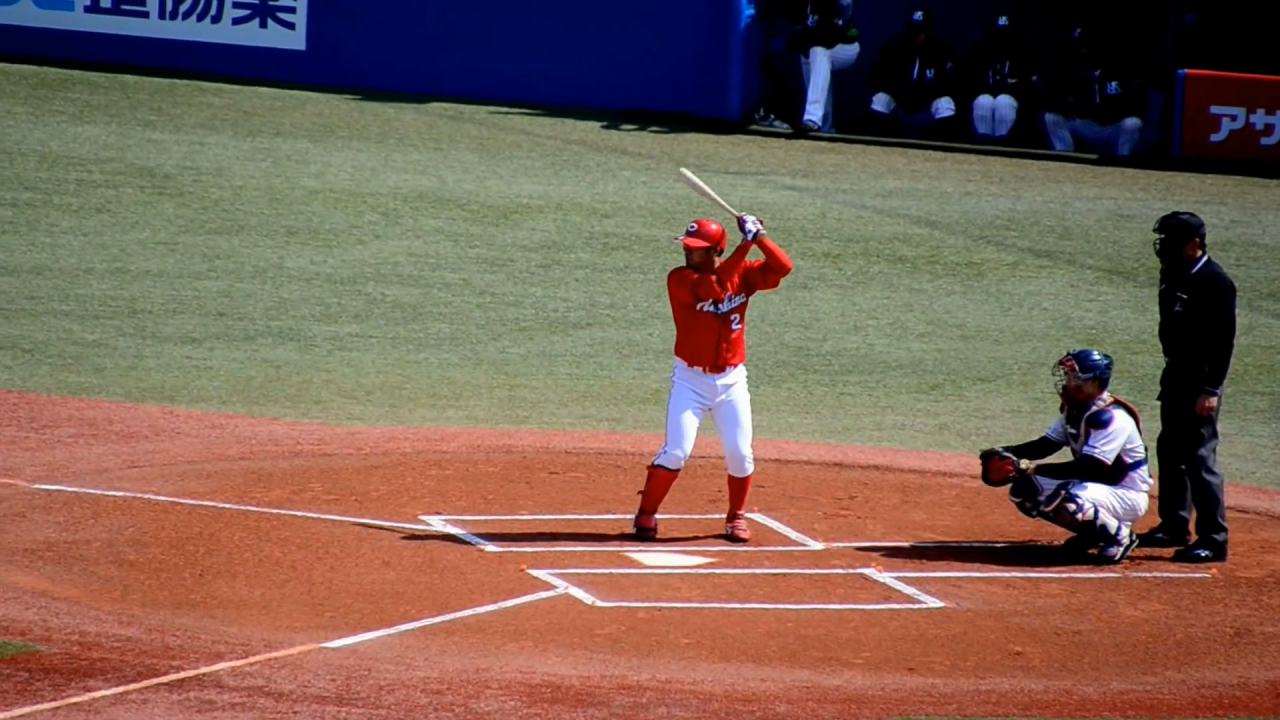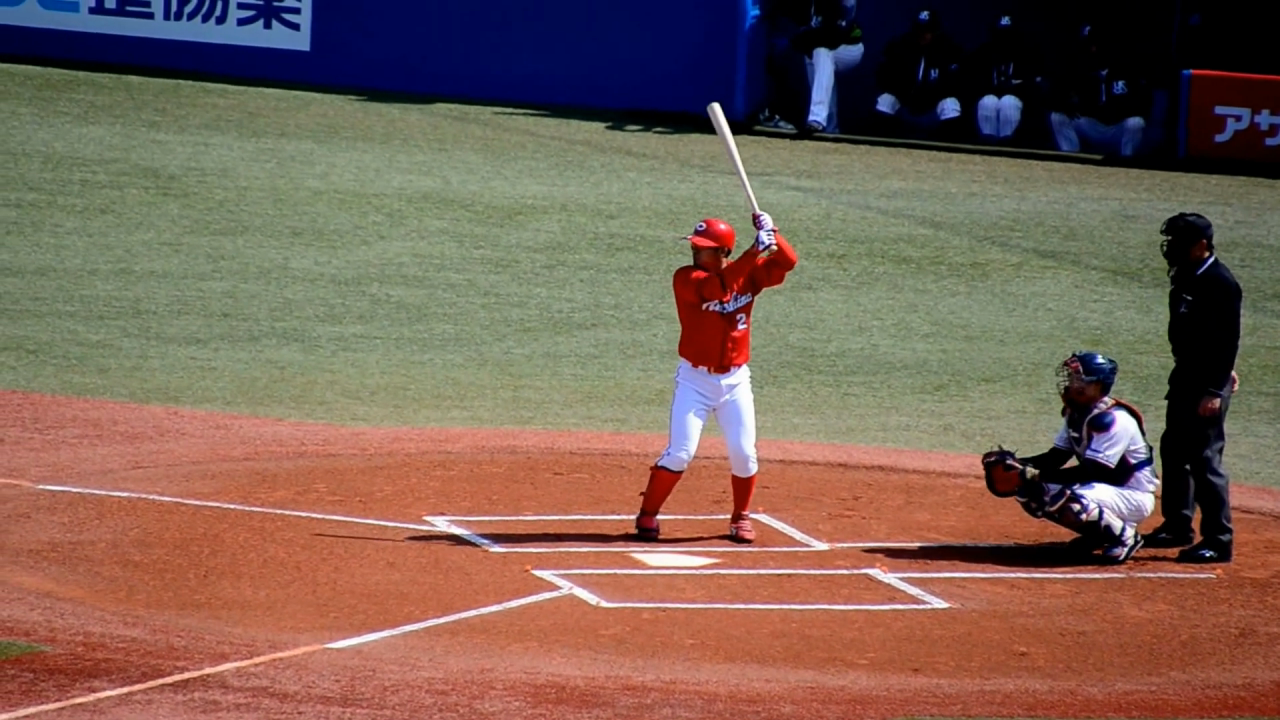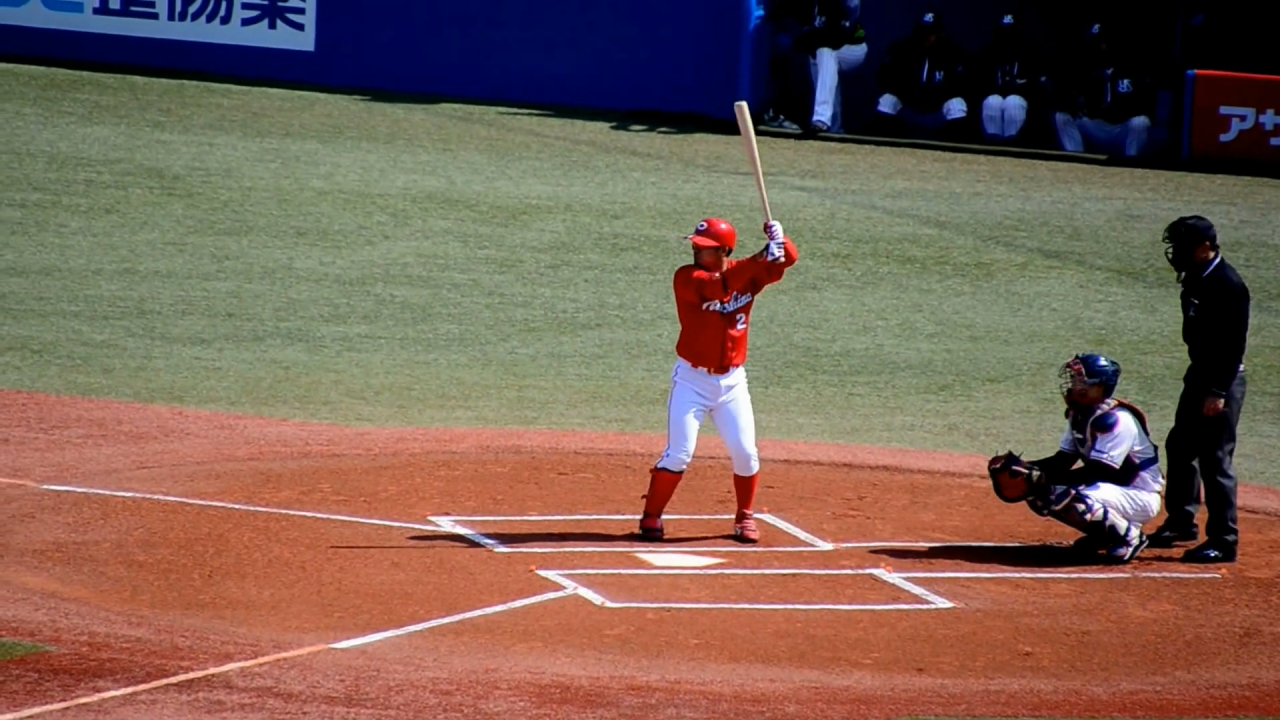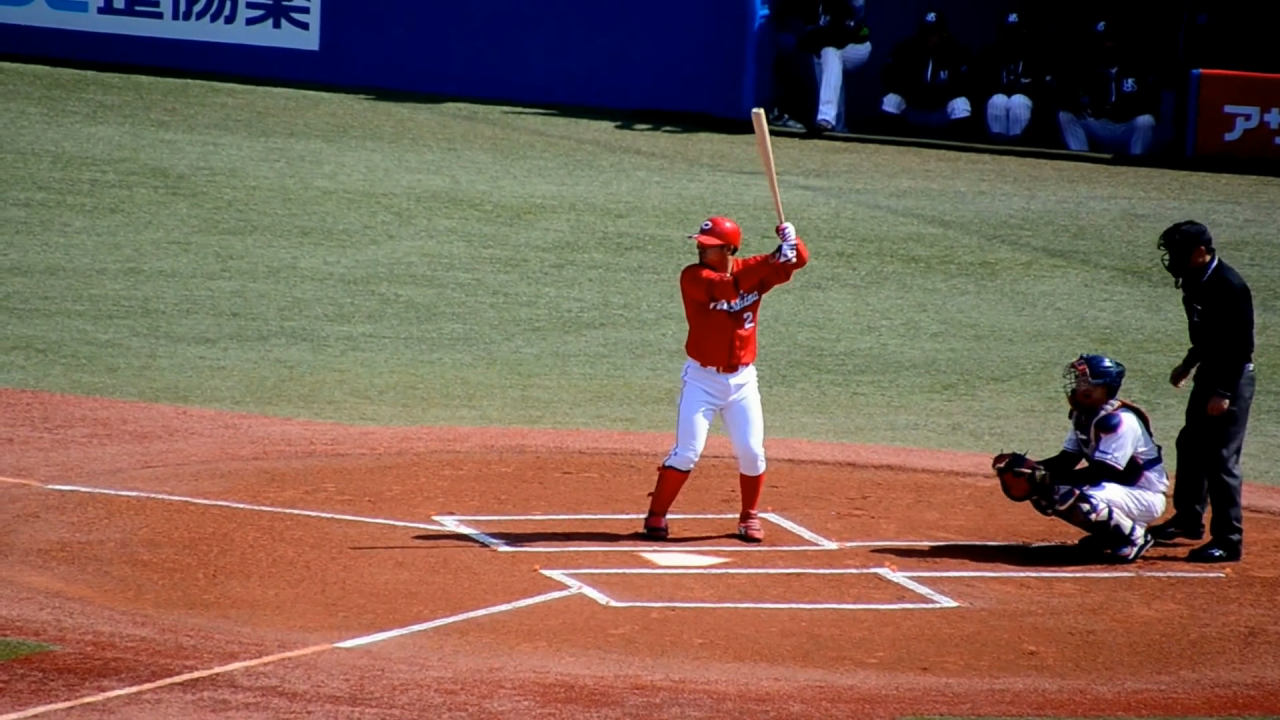
dt=0.2s
person 1, frame 1
left shoulder: (1215, 282)
right shoulder: (1172, 274)
left elbow: (1224, 340)
left wrist: (1211, 389)
left hip: (1200, 381)
right hip: (1174, 375)
left knee: (1198, 456)
right knee: (1169, 452)
left ankle: (1214, 540)
right ankle: (1175, 526)
person 1, frame 2
left shoulder: (1221, 283)
right shoulder: (1184, 274)
left elbow: (1228, 341)
left wrist: (1214, 391)
left hip: (1207, 382)
right hip: (1183, 376)
left knee: (1205, 458)
right knee: (1173, 451)
left ankle: (1218, 541)
right ankle: (1177, 526)
person 1, frame 3
left shoulder: (1228, 284)
right shoulder: (1195, 277)
left elbow: (1235, 342)
left wrist: (1219, 391)
left hip: (1221, 382)
right hip: (1199, 375)
left knee: (1215, 459)
right knee: (1180, 447)
left ankle: (1224, 541)
right ankle: (1181, 521)
person 1, frame 4
left shoulder: (1229, 286)
right shoulder: (1195, 281)
left elbow: (1240, 343)
left wrist: (1223, 391)
right wrist: (1188, 363)
left hip: (1231, 381)
right hip: (1208, 375)
left knee: (1221, 457)
right knee: (1190, 445)
left ankle: (1228, 540)
right ankle: (1188, 519)
person 2, frame 1
left shoulder: (741, 273)
right shoulder: (679, 278)
left elbow: (783, 267)
right elbow: (712, 288)
left wrist: (758, 237)
right wrist: (745, 244)
left hip: (731, 379)
right hip: (691, 378)
left knee: (740, 453)
right knee: (676, 451)
left ankle: (736, 517)
right ankle: (646, 513)
person 2, frame 2
left shoulder: (749, 273)
right shoulder: (685, 277)
left elbow: (788, 261)
right elbow: (717, 288)
left wrist: (770, 232)
right wrist: (754, 251)
left hip: (735, 380)
right hip: (695, 379)
left knee: (744, 454)
right knee: (680, 453)
left ankle: (740, 518)
right ankle: (647, 515)
person 2, frame 3
left shoulder: (747, 272)
right shoulder: (686, 276)
left elbow: (789, 258)
right elbow: (720, 287)
left wrist: (778, 237)
right wrist: (760, 257)
left hip: (732, 380)
right hip: (693, 379)
left knee: (745, 452)
right knee: (679, 453)
left ankle: (744, 517)
right ankle: (651, 516)
person 2, frame 4
left shoulder: (753, 269)
right shoulder: (693, 276)
left elbow: (799, 259)
right elbow: (728, 287)
left wrist: (790, 238)
right wrist: (771, 259)
left hip: (742, 378)
right hip: (702, 378)
left knee: (752, 452)
right knee: (686, 452)
left ankle: (749, 517)
right ankle: (656, 515)
person 3, frame 1
left shoulder: (1112, 417)
right shoulder: (1073, 409)
left elbow: (1085, 467)
right elbow: (1045, 445)
left wrist: (1030, 467)
right wrist: (1006, 453)
left hip: (1127, 495)
right hip: (1094, 486)
left knee: (1066, 501)
right knee: (1023, 490)
left ankle: (1119, 535)
right ankle: (1091, 533)
person 3, frame 2
left shoulder: (1113, 419)
right shoulder: (1075, 413)
left elbow: (1089, 472)
right elbow: (1055, 459)
left wrist: (1035, 474)
right wrist: (1015, 463)
left hip: (1133, 496)
right hip: (1102, 487)
left knee: (1070, 502)
right knee: (1029, 491)
left ankle: (1124, 536)
right ankle: (1096, 534)
person 3, frame 3
left shoulder: (1115, 420)
right shoulder: (1078, 414)
left elbow: (1094, 473)
right elbow: (1062, 461)
left wrist: (1040, 477)
left hip: (1140, 497)
right hip: (1109, 488)
left knee: (1075, 501)
right knee: (1036, 491)
left ankle: (1129, 536)
right ankle: (1103, 533)
person 3, frame 4
left shoulder: (1119, 420)
right shoulder: (1082, 415)
left elbow: (1098, 473)
right elbow: (1065, 461)
left wrist: (1046, 477)
left hip: (1144, 497)
right hip: (1113, 488)
left knee: (1081, 501)
right knee: (1041, 491)
left ankle: (1134, 535)
right ankle: (1106, 532)
